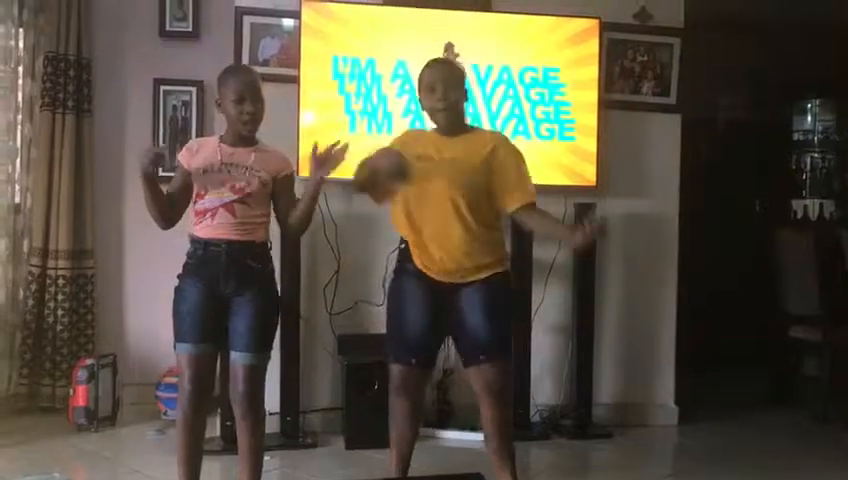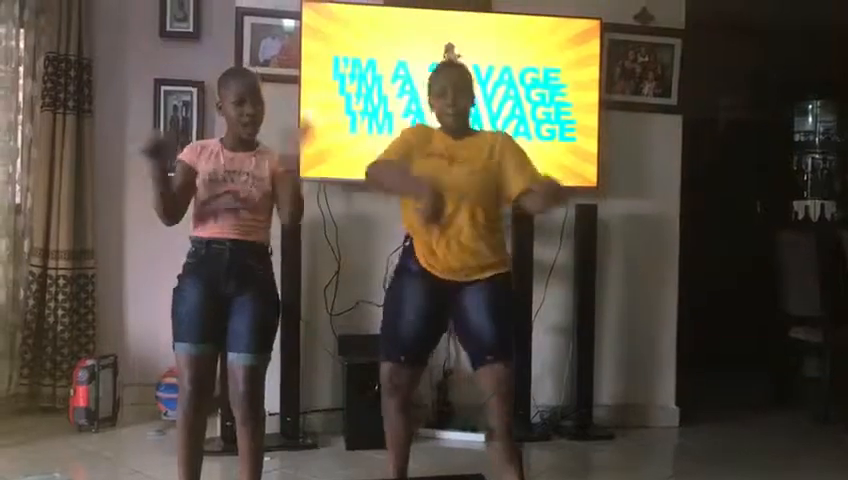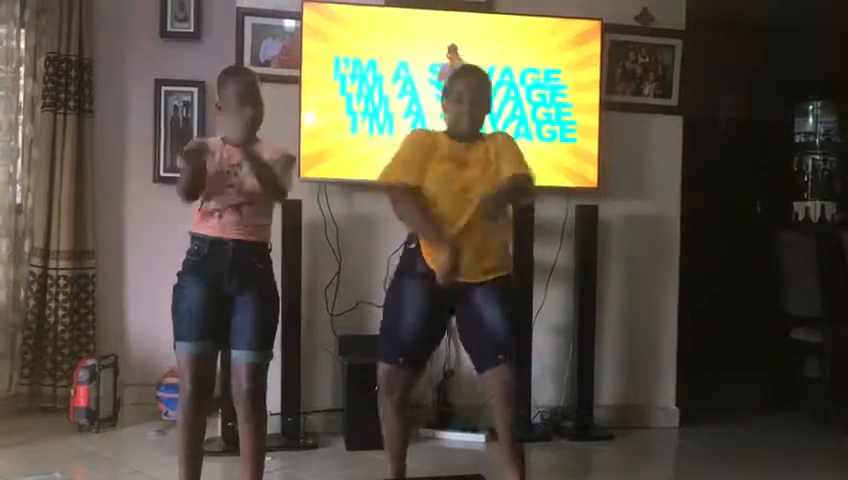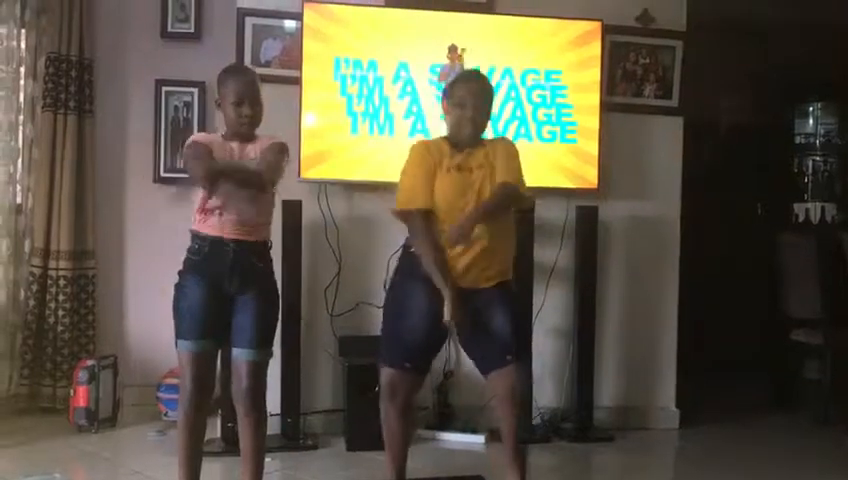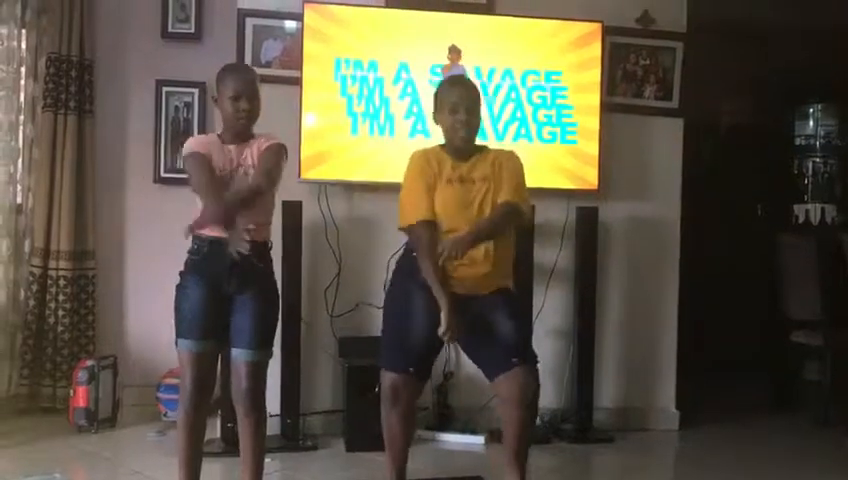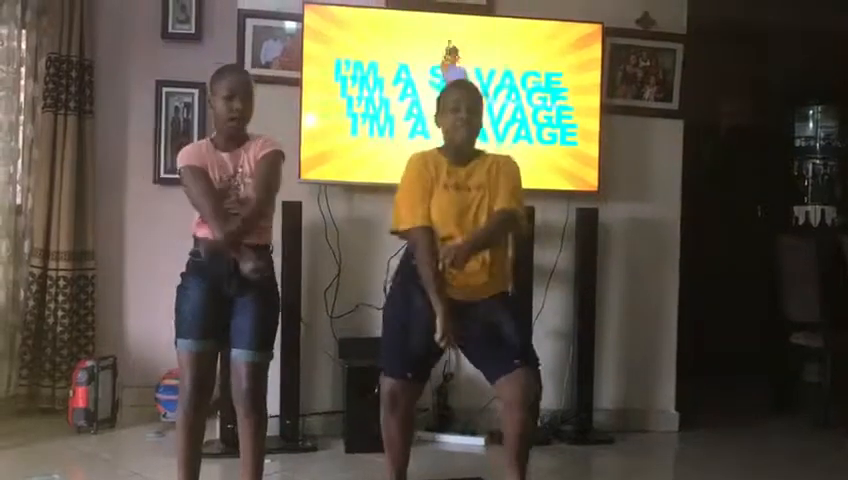
dt=0.1s
person 1, frame 1
left shoulder: (275, 159)
right shoulder: (196, 151)
left elbow: (292, 227)
right elbow: (166, 218)
left wrist: (316, 180)
right wrist: (148, 177)
left hip: (253, 270)
right hip: (201, 267)
left knee: (246, 391)
right knee: (190, 387)
person 1, frame 2
left shoulder: (274, 161)
right shoulder: (197, 153)
left elbow: (290, 219)
right elbow: (169, 214)
left wrist: (293, 170)
right wrist: (157, 165)
left hip: (252, 272)
right hip: (201, 268)
left knee: (246, 391)
right knee: (192, 388)
person 1, frame 3
left shoulder: (274, 153)
right shoulder: (204, 147)
left elbow: (276, 190)
right elbow: (187, 191)
left wrist: (247, 149)
right wrist: (192, 162)
left hip: (253, 267)
right hip: (202, 265)
left knee: (249, 389)
right knee: (193, 387)
person 1, frame 4
left shoulder: (271, 147)
right shoulder: (202, 143)
left elbow: (261, 177)
right elbow: (203, 174)
left wrist: (221, 171)
right wrist: (238, 189)
left hip: (253, 267)
right hip: (203, 264)
left knee: (249, 388)
right knee: (194, 386)
person 1, frame 5
left shoulder: (270, 147)
right shoulder: (198, 147)
left elbow: (259, 188)
right elbow: (210, 195)
left wrist: (222, 210)
right wrist: (234, 225)
left hip: (253, 267)
right hip: (203, 268)
left knee: (249, 388)
right knee: (194, 385)
person 1, frame 6
left shoulder: (266, 149)
right shoulder: (194, 155)
left elbow: (261, 204)
right elbow: (210, 209)
left wrist: (226, 238)
right wrist: (240, 252)
left hip: (254, 270)
right hip: (204, 270)
left knee: (249, 389)
right knee: (193, 386)
person 2, frame 1
left shoulder: (493, 147)
right shoulder: (409, 142)
left elbow: (523, 209)
right elbow: (366, 182)
left wrist: (567, 234)
right wrist: (378, 166)
left hip: (481, 277)
right hip: (418, 273)
left knee: (489, 380)
right knee: (404, 378)
person 2, frame 2
left shoulder: (498, 145)
right shoulder: (415, 138)
left elbow: (530, 196)
right elbow: (375, 174)
left wrist: (548, 195)
right wrist: (417, 187)
left hip: (483, 276)
right hip: (420, 271)
left knee: (499, 381)
right knee: (394, 376)
person 2, frame 3
left shoulder: (501, 145)
right shoulder: (421, 142)
left elbow: (522, 185)
right elbow: (399, 194)
left wrist: (495, 198)
right wrist: (439, 245)
left hip: (487, 278)
right hip: (423, 272)
left knee: (505, 381)
right knee: (391, 378)
person 2, frame 4
left shoulder: (501, 149)
right shoulder: (424, 153)
left elbow: (509, 195)
right elbow: (418, 221)
left wrist: (474, 216)
right wrist: (447, 291)
left hip: (487, 283)
right hip: (423, 276)
left knee: (511, 384)
right knee: (394, 383)
person 2, frame 5
left shoulder: (505, 161)
right shoulder: (424, 161)
left elbow: (509, 214)
right elbow: (423, 236)
left wrist: (470, 238)
right wrist: (443, 302)
left hip: (487, 290)
right hip: (422, 285)
left knee: (523, 386)
right knee: (396, 387)
person 2, frame 6
left shoulder: (502, 166)
right shoulder: (421, 165)
left elbow: (506, 221)
right elbow: (420, 240)
left wrist: (468, 246)
right wrist: (440, 308)
left hip: (487, 294)
right hip: (422, 289)
left knee: (525, 387)
right knee: (395, 391)
